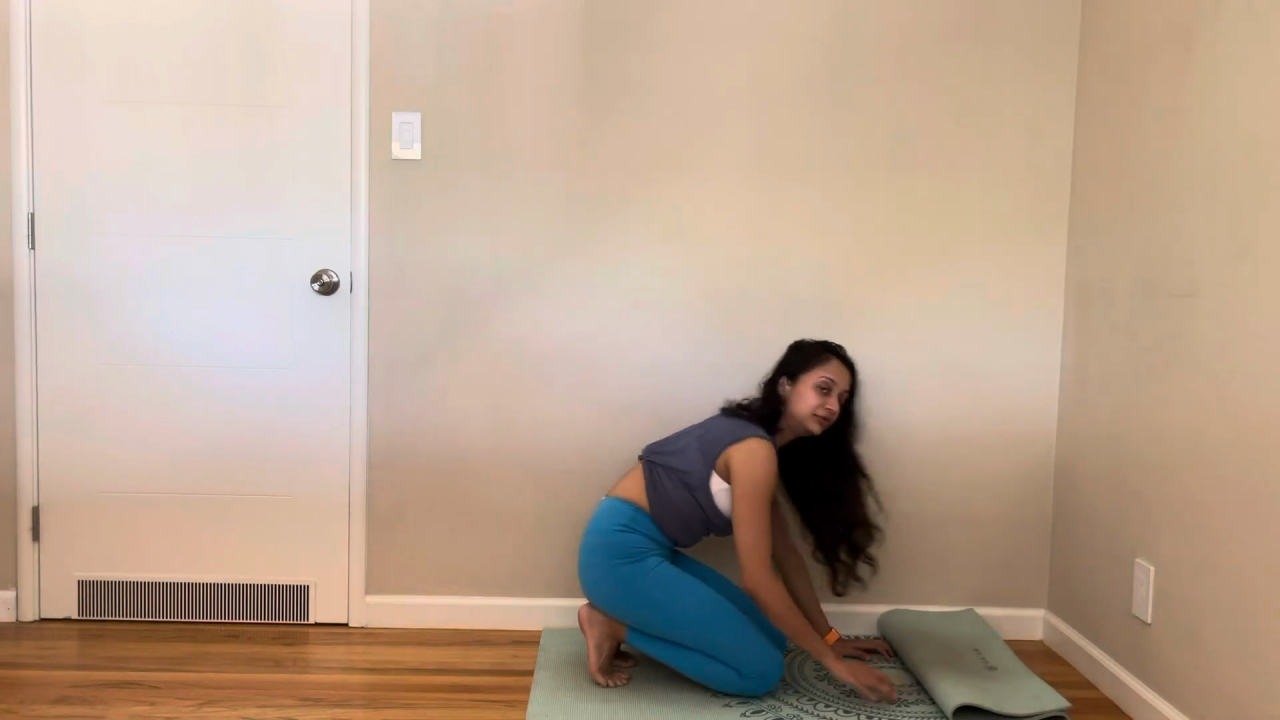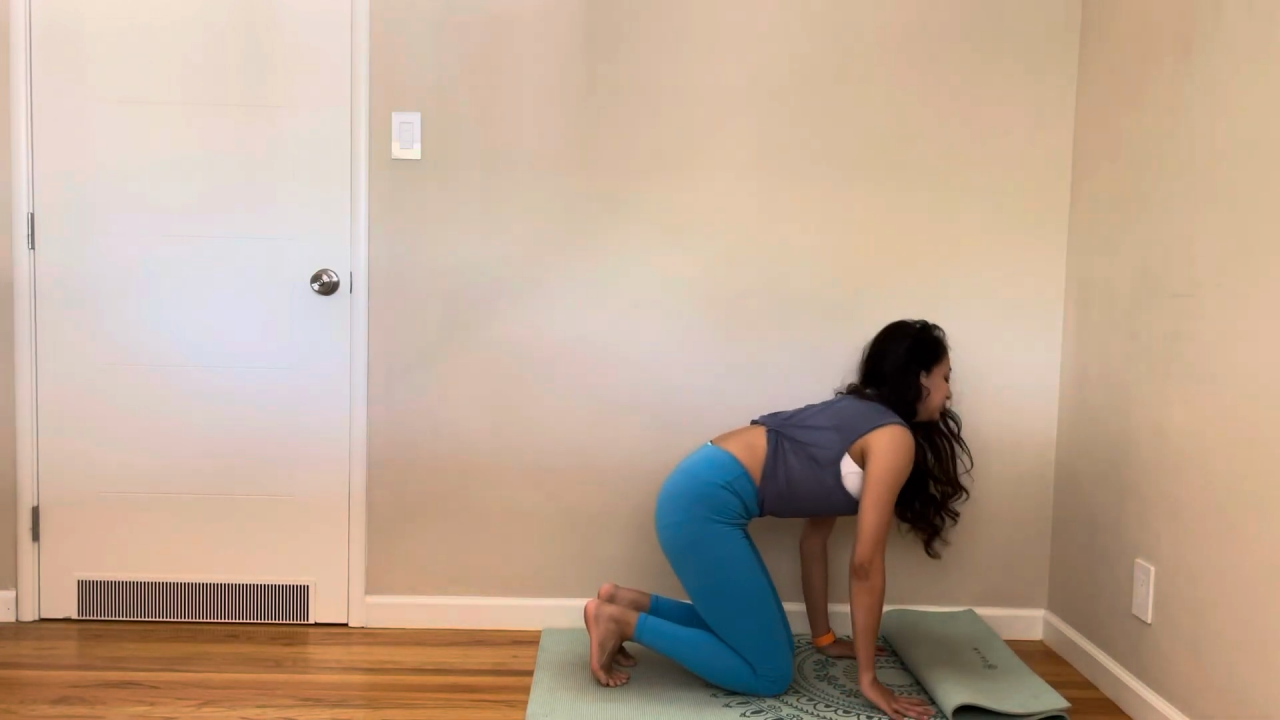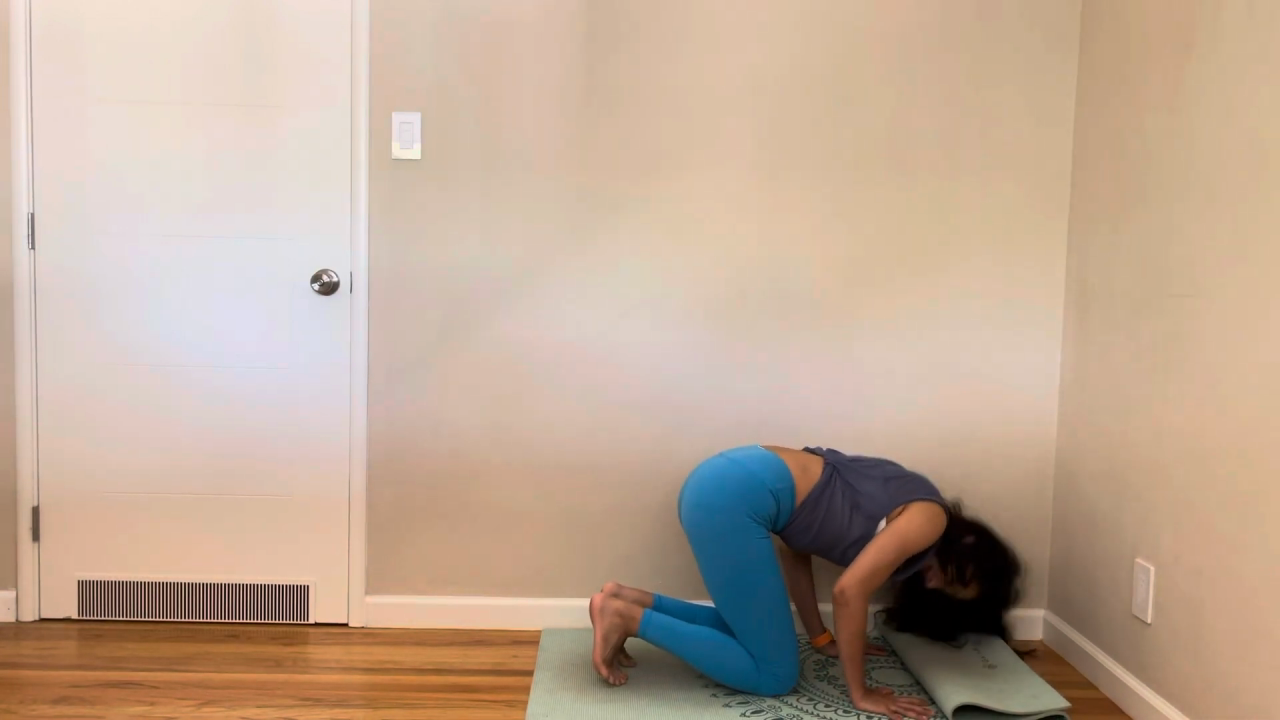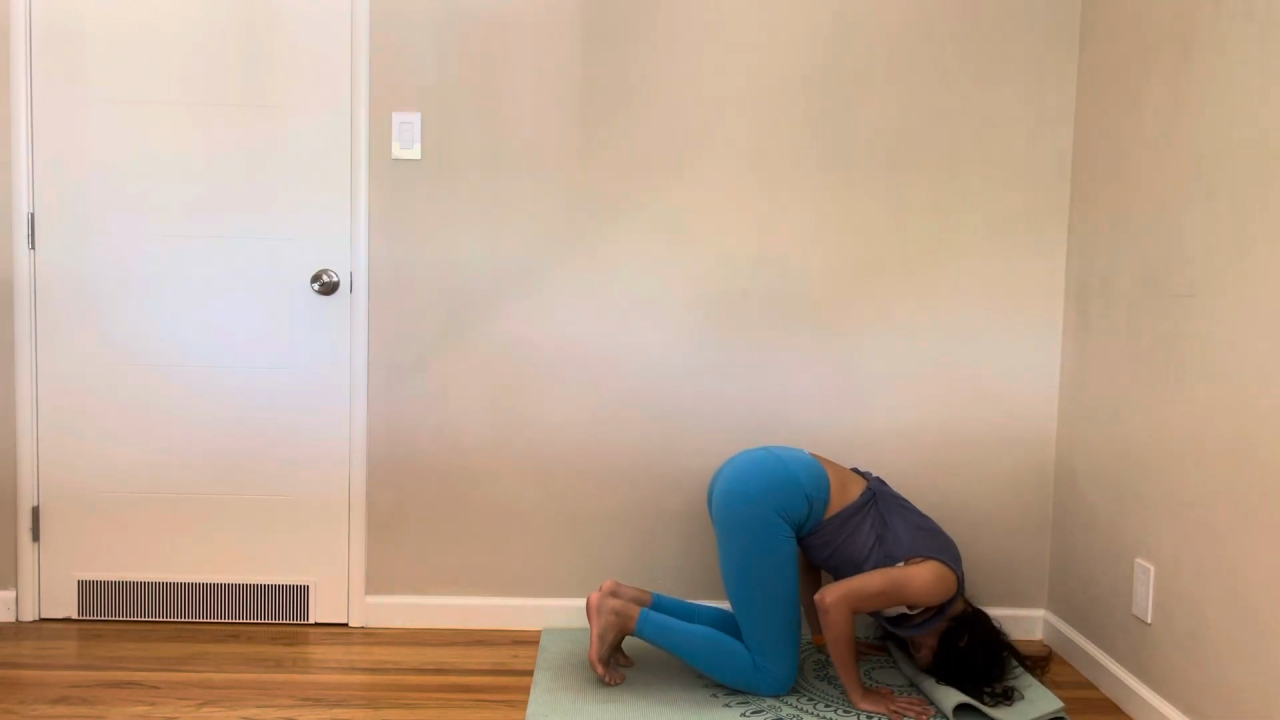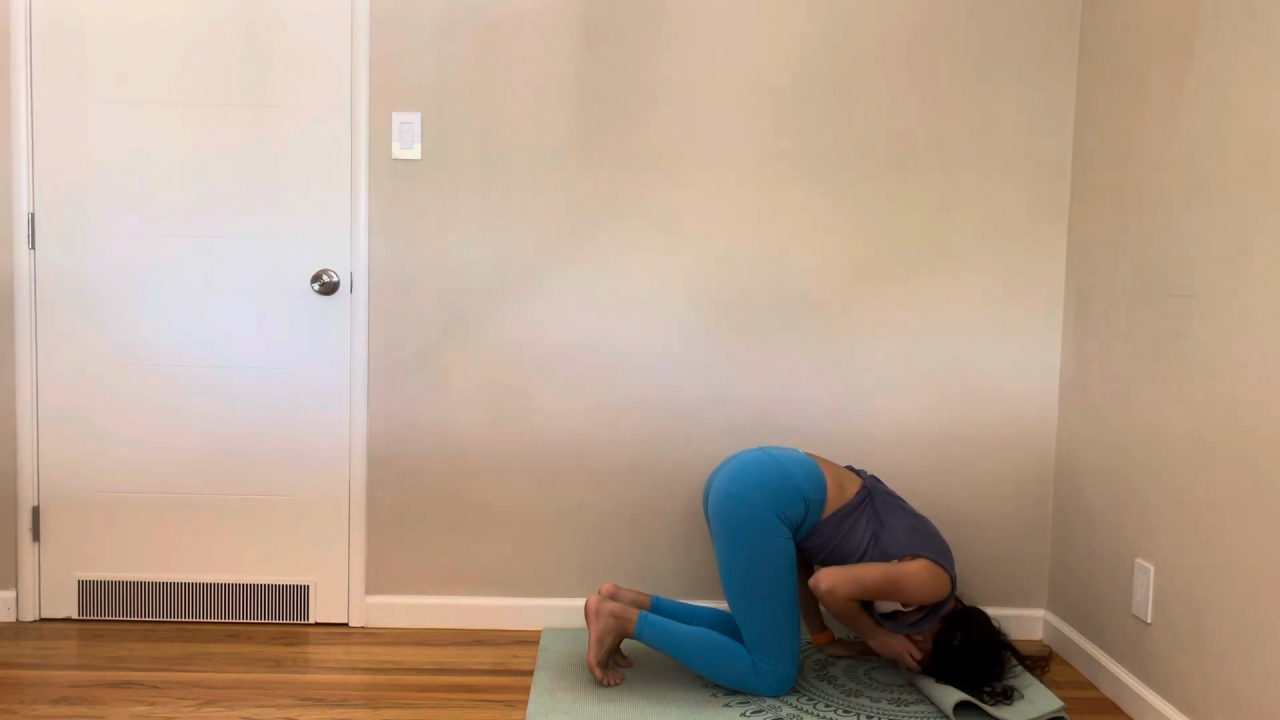
dt=1s
person 1, frame 1
left shoulder: (754, 433)
right shoulder: (755, 450)
left elbow: (782, 549)
right elbow: (757, 579)
left wrist: (828, 636)
right wrist: (830, 659)
left hip: (645, 549)
right hip: (622, 555)
left knee: (773, 640)
right knee: (762, 671)
left ankle: (621, 613)
right ankle: (616, 629)
person 1, frame 2
left shoulder: (861, 418)
right shoulder: (895, 438)
left elbow: (815, 536)
right elbow: (866, 563)
left wrist: (824, 637)
right wrist: (868, 679)
left hip: (700, 492)
right hip: (705, 504)
left knee: (768, 644)
right knee: (770, 676)
left ankle: (628, 602)
right ankle: (621, 622)
person 1, frame 3
left shoulder: (905, 497)
right shoulder: (930, 517)
left elbow: (793, 551)
right elbow: (849, 591)
left wrist: (821, 638)
left hip: (720, 482)
right hip: (734, 499)
left knee: (753, 639)
right knee: (774, 675)
left ankle: (628, 599)
right ankle: (628, 617)
person 1, frame 4
left shoulder: (928, 564)
right shoulder: (938, 582)
left elbow: (805, 555)
right elbow: (833, 601)
left wrist: (829, 640)
left hip: (754, 476)
right hip: (765, 495)
left knee: (757, 638)
right knee: (772, 675)
left ankle: (626, 598)
right ankle: (625, 616)
person 1, frame 5
left shoulder: (918, 562)
right shoulder: (931, 582)
left elbow: (802, 563)
right elbow: (829, 585)
left wrist: (823, 637)
right wrist: (872, 635)
left hip: (746, 477)
right hip: (760, 497)
left knee: (756, 638)
right knee: (772, 676)
left ankle: (625, 600)
right ankle: (624, 619)
